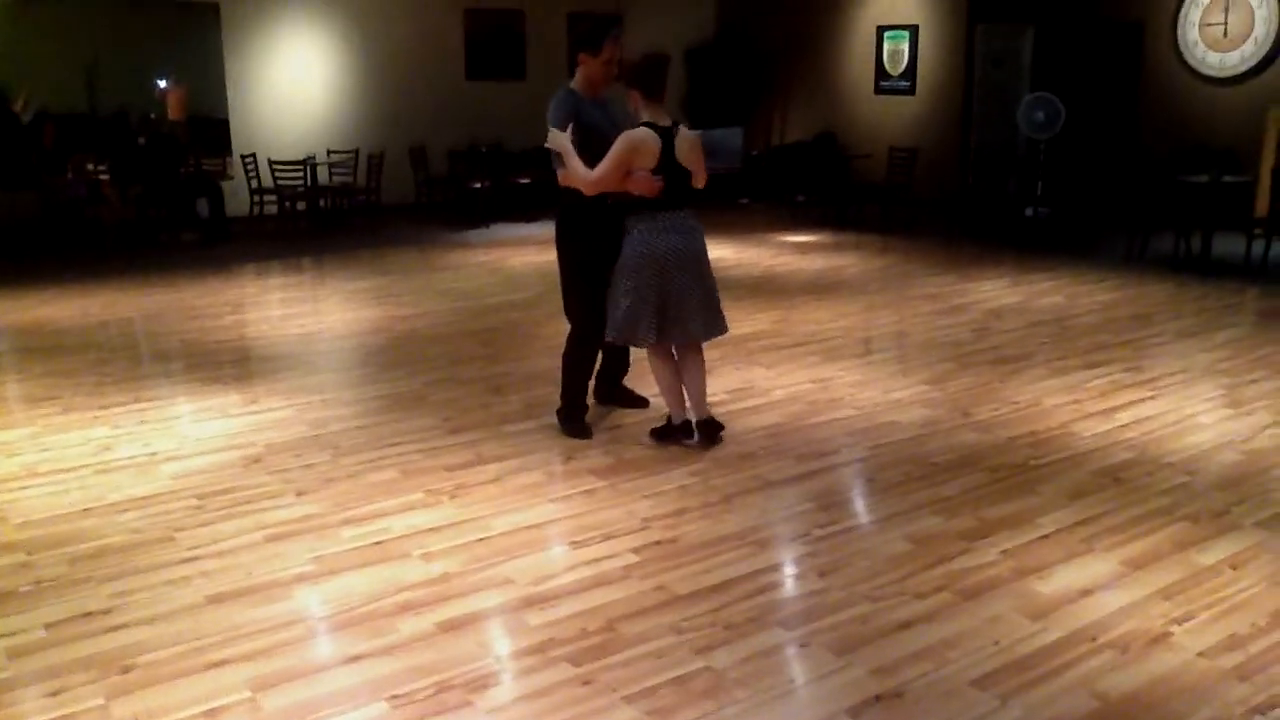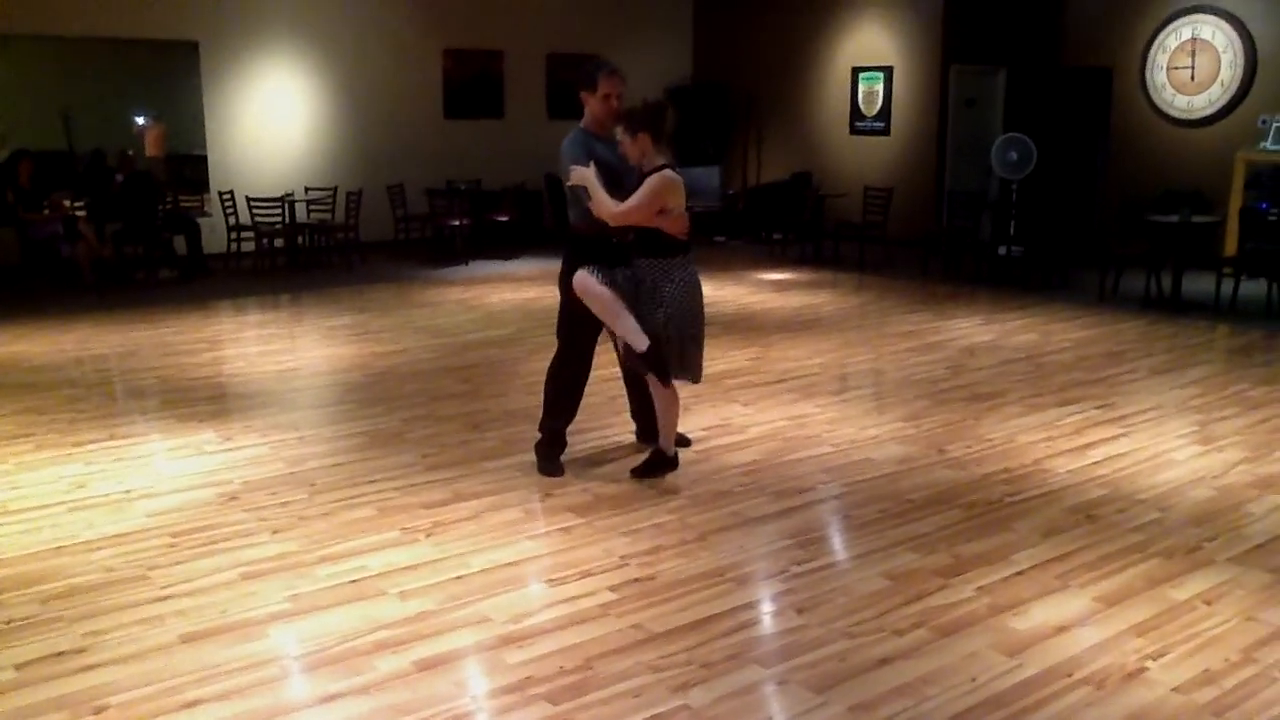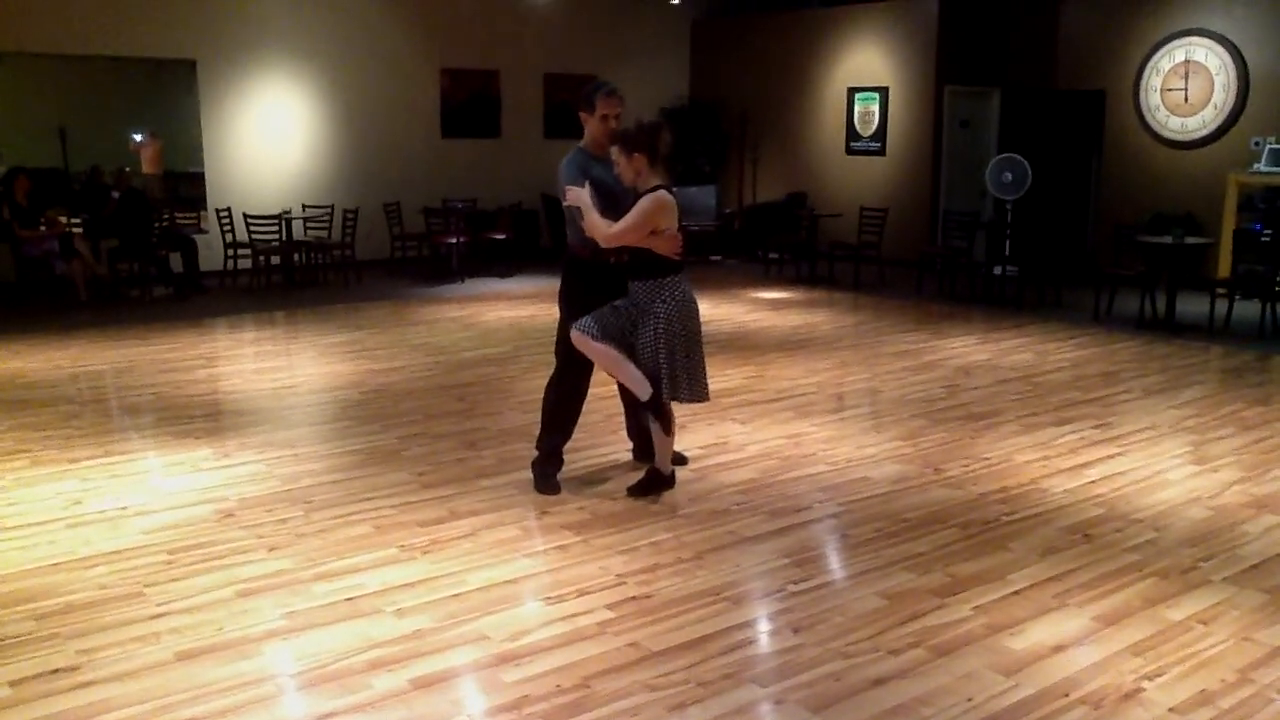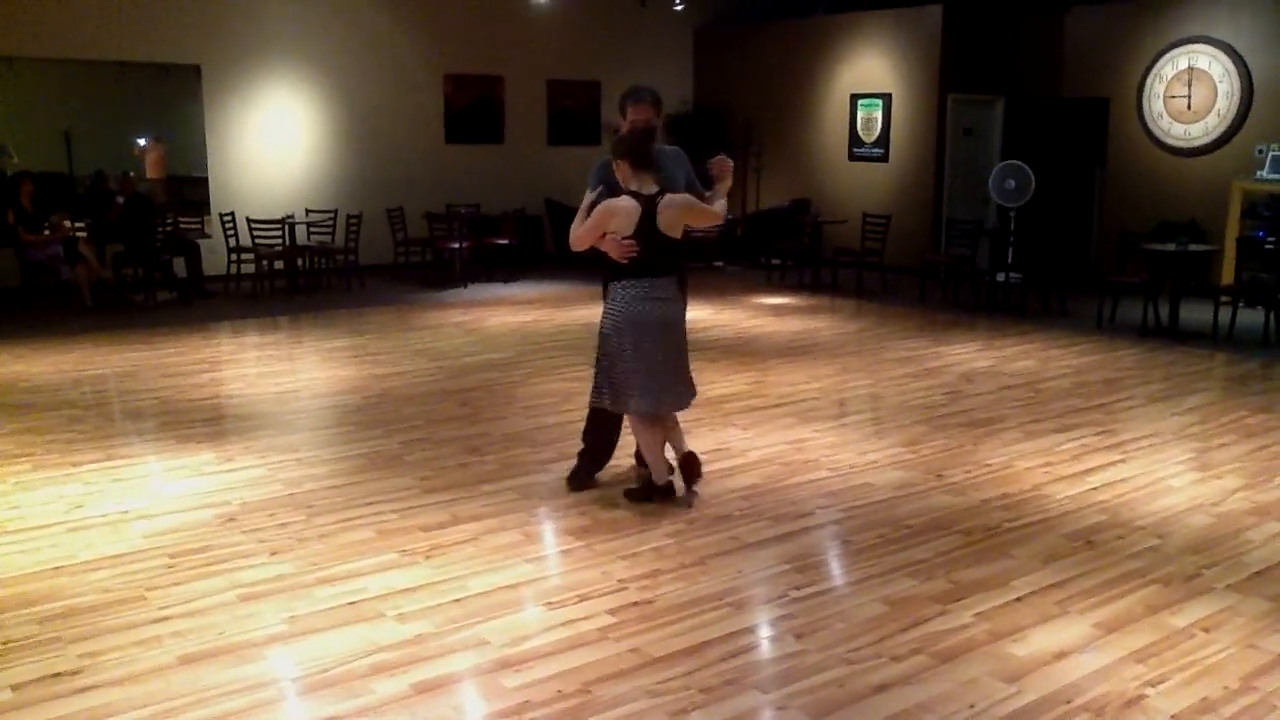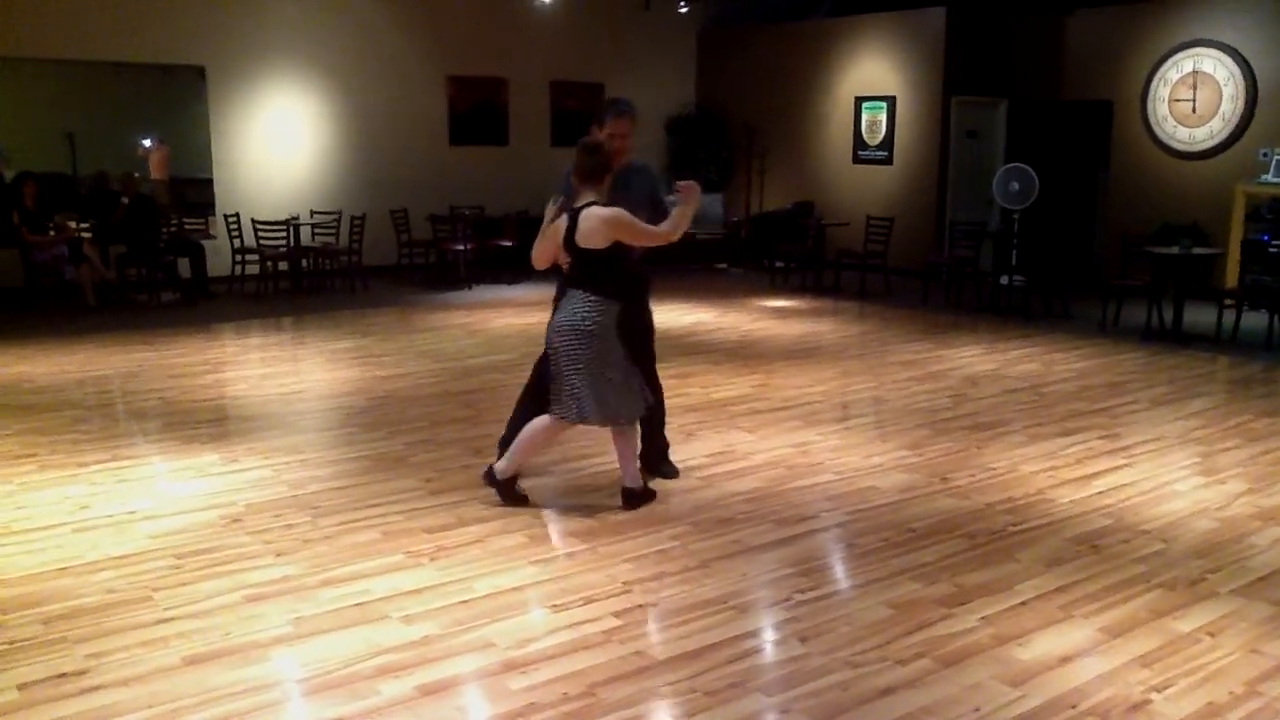
dt=1s
person 1, frame 1
left shoulder: (605, 103)
right shoulder: (564, 107)
right elbow: (569, 175)
right wrist: (628, 183)
left hip: (612, 216)
right hip: (580, 221)
right knee: (588, 318)
left ankle: (610, 385)
right ankle: (571, 408)
person 1, frame 2
left shoulder: (620, 139)
right shoulder: (576, 147)
right wrist: (659, 222)
left hip: (623, 252)
right hip: (588, 256)
right knee: (575, 352)
left ankle: (649, 426)
right ankle: (550, 443)
person 1, frame 3
right shoulder: (575, 166)
right wrist: (651, 242)
left hip: (623, 274)
right hip: (586, 277)
right knee: (572, 371)
left ankle: (647, 443)
right ankle: (546, 461)
person 1, frame 4
left shoulder: (675, 158)
right shoulder: (609, 168)
left elbow: (702, 207)
right elbow: (588, 224)
left wrist: (722, 182)
right wrist: (606, 244)
left ankle: (650, 452)
right ankle: (591, 459)
person 1, frame 5
left shoulder: (644, 176)
right shoulder: (577, 177)
left hip: (627, 283)
left knee: (643, 371)
right knee: (552, 368)
left ankle: (655, 454)
right ankle: (509, 450)
person 2, frame 1
left shoulder: (634, 140)
right shoulder: (688, 138)
left elbow: (591, 184)
left wrist: (565, 148)
left hip: (647, 241)
right hip: (687, 238)
left knee: (656, 340)
right knee: (688, 336)
left ankle: (679, 420)
right ankle: (703, 417)
person 2, frame 2
left shoulder: (665, 180)
right shoulder: (651, 178)
left elbow: (615, 215)
right elbow: (627, 218)
left wrist: (591, 181)
right wrist: (595, 191)
left hip: (671, 283)
right hip: (646, 277)
right knee: (584, 280)
left ankle: (667, 453)
right ankle: (644, 348)
person 2, frame 3
left shoulder: (657, 201)
right shoulder: (652, 197)
left elbow: (607, 237)
left wrist: (584, 202)
left hip: (664, 303)
right hip: (644, 300)
left knee: (659, 392)
right knee: (582, 333)
left ankle: (662, 472)
right ankle: (648, 393)
person 2, frame 4
left shoulder: (612, 208)
right shoulder: (678, 205)
left elbow: (576, 243)
right elbow: (717, 215)
right wrist: (722, 188)
left hip: (627, 306)
right hip: (667, 305)
left knee: (635, 401)
right knee: (657, 393)
left ankle: (658, 479)
right ankle: (684, 455)
person 2, frame 5
left shoulder: (561, 222)
right shoulder: (610, 218)
left elbow: (539, 261)
right elbow: (664, 235)
right wrist: (688, 204)
left hip: (575, 316)
right hip: (589, 322)
left knee: (620, 403)
right knee: (565, 412)
left ankle: (634, 485)
right ankle: (500, 470)
